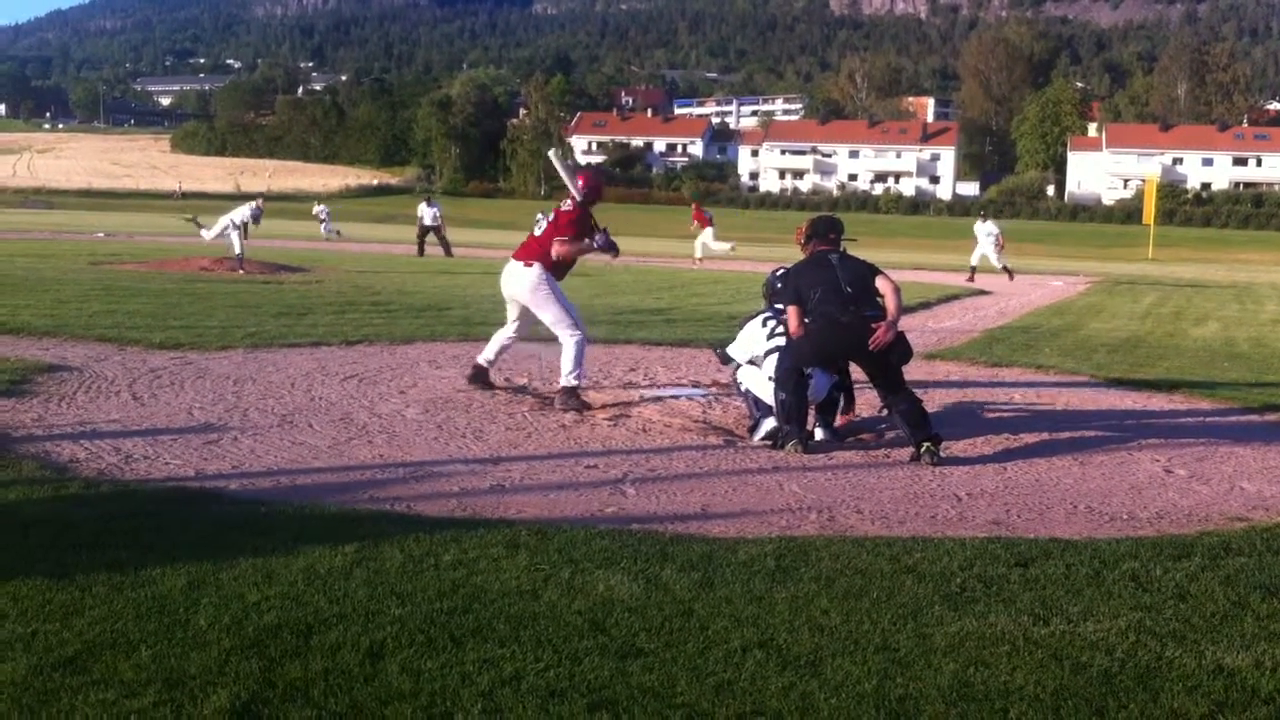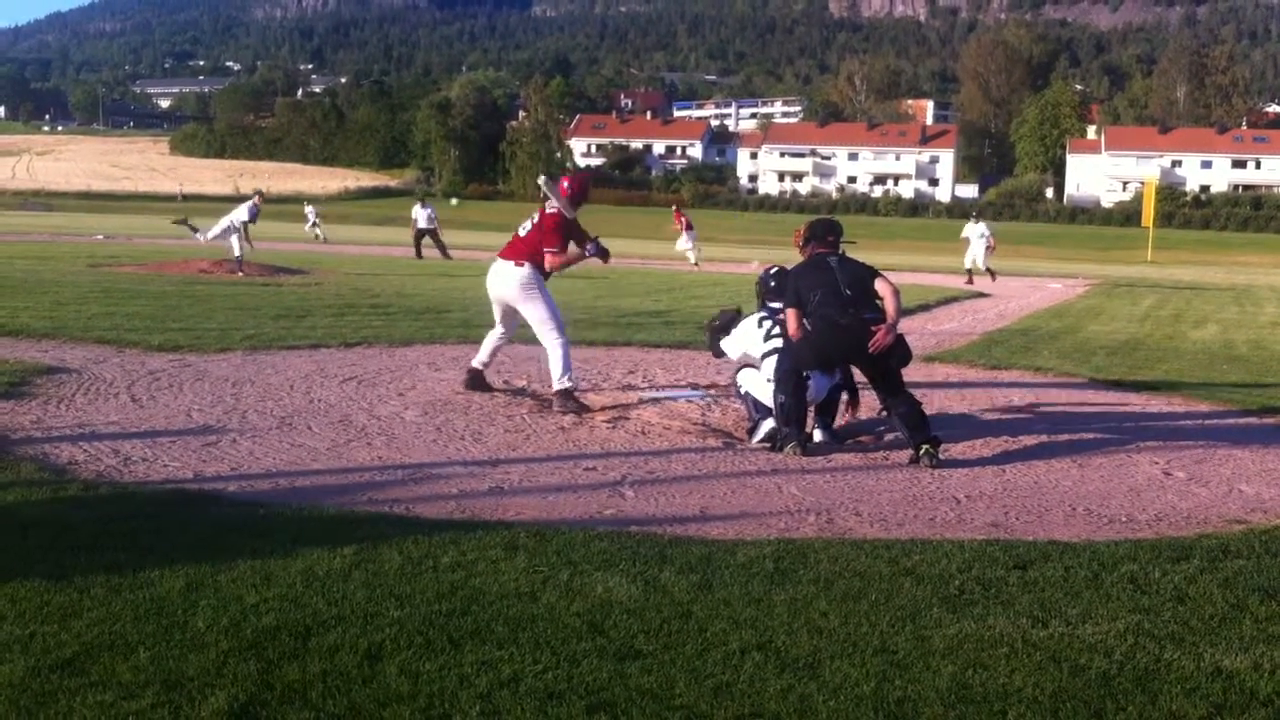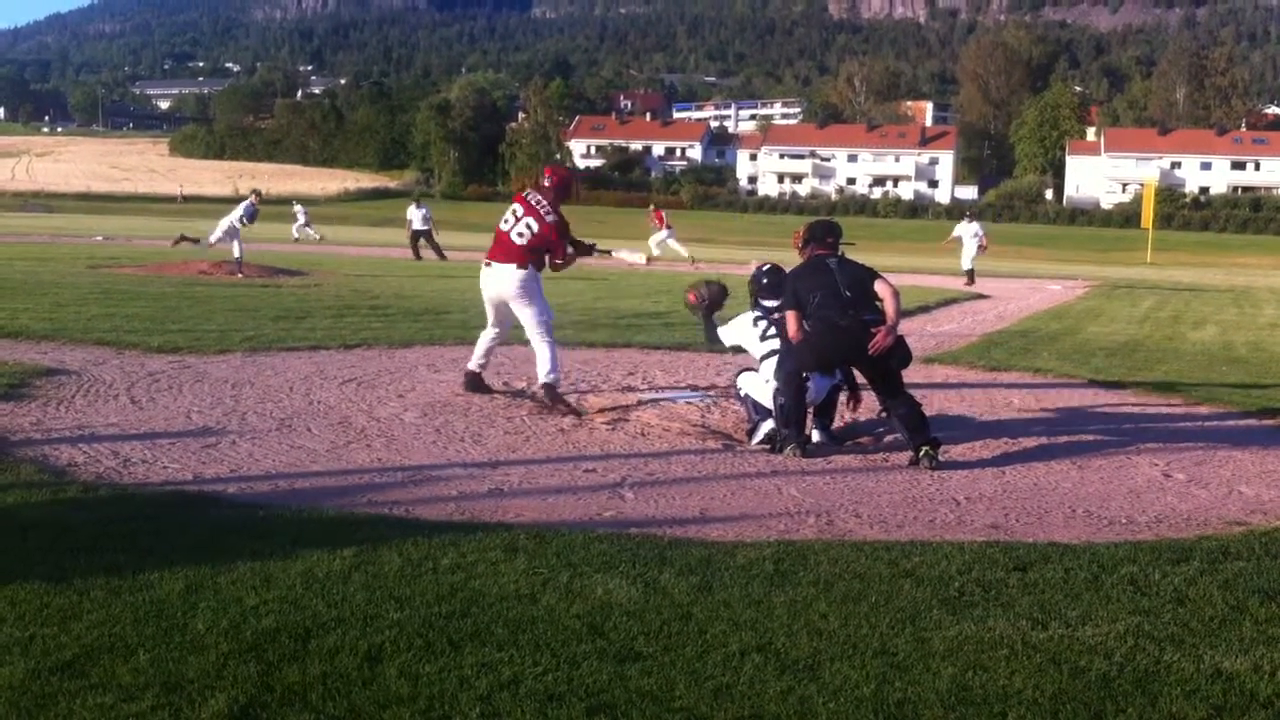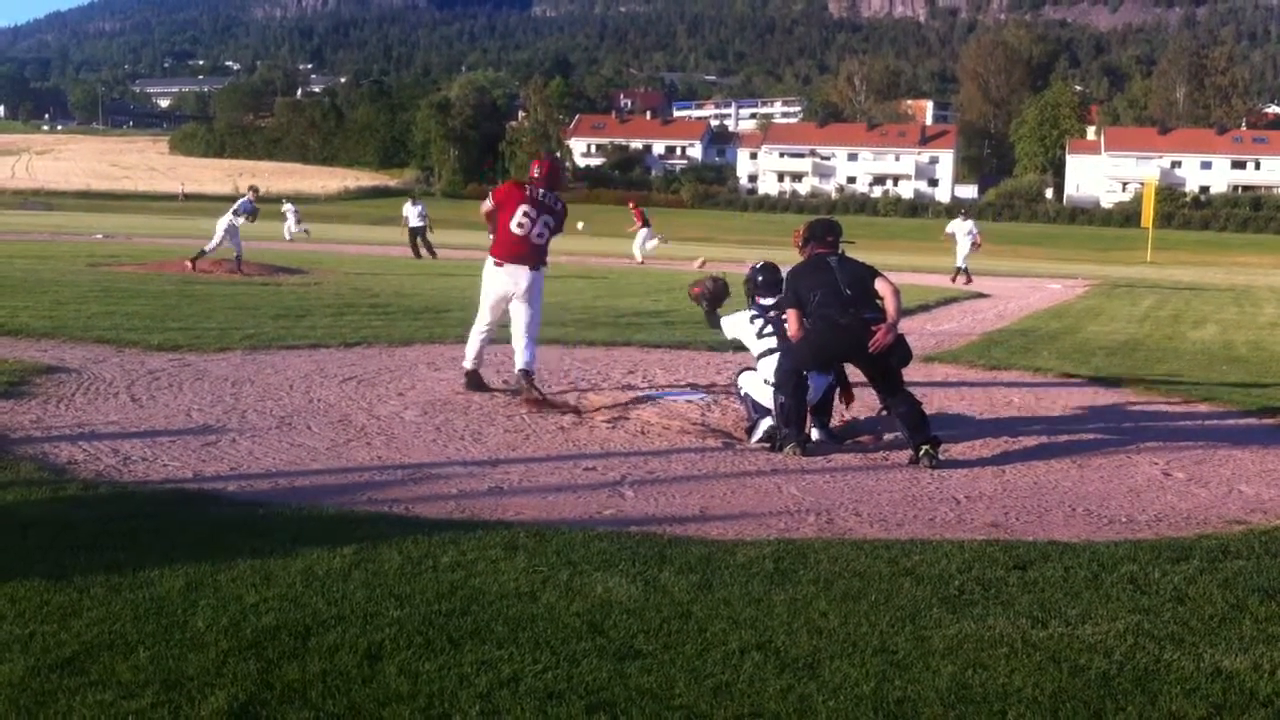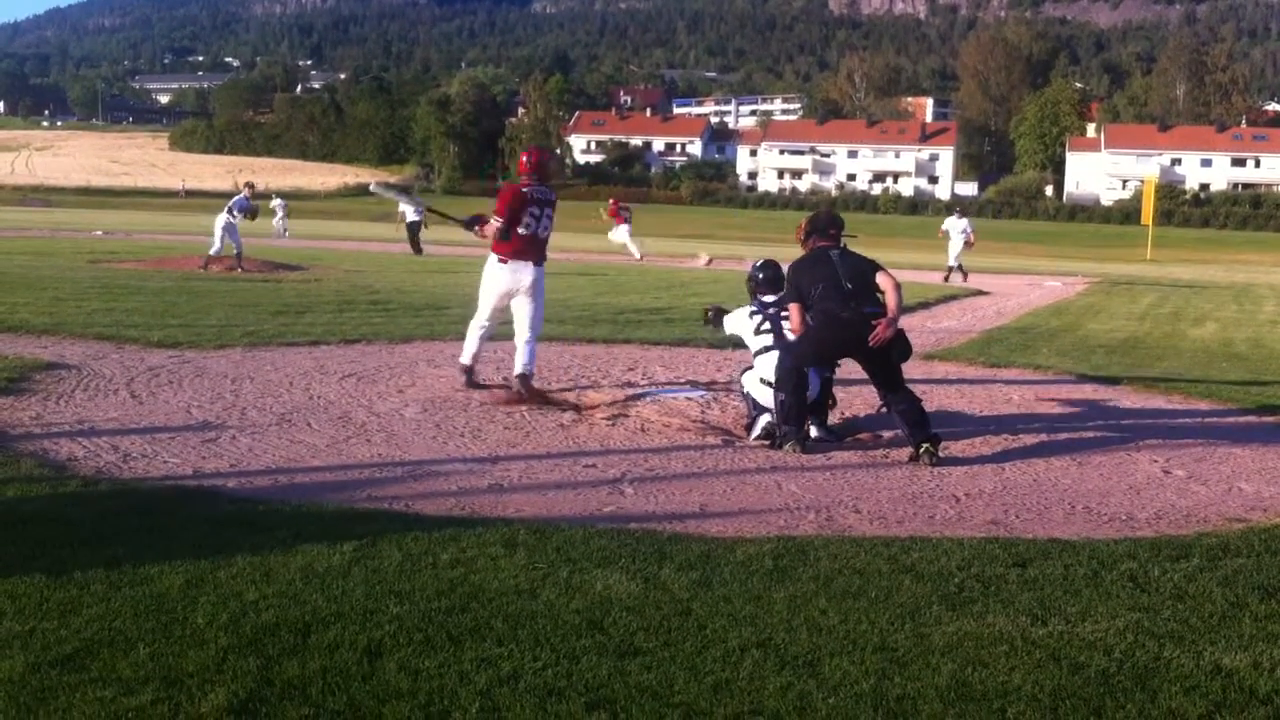
dt=0.1s
person 1, frame 1
left shoulder: (798, 271)
right shoulder: (859, 264)
left elbow: (795, 327)
right elbow: (890, 288)
left wrist: (813, 347)
right wrist: (891, 322)
left hip: (828, 330)
right hip: (871, 330)
left knee: (788, 365)
right knee: (894, 388)
left ankle: (792, 435)
right ankle: (926, 443)
person 1, frame 2
left shoulder: (798, 273)
right shoulder: (858, 267)
left elbow: (794, 330)
right elbow: (889, 290)
left wrist: (812, 352)
right wrist: (891, 325)
left hip: (828, 333)
right hip: (870, 333)
left knee: (788, 367)
right knee: (894, 391)
left ankle: (791, 438)
right ankle: (925, 445)
person 1, frame 3
left shoulder: (797, 275)
right shoulder: (858, 268)
left elbow: (794, 332)
right elbow: (889, 291)
left wrist: (811, 353)
right wrist: (891, 326)
left hip: (828, 335)
right hip: (870, 335)
left knee: (789, 369)
right knee: (894, 392)
left ankle: (791, 440)
right ankle: (925, 447)
person 1, frame 4
left shoulder: (798, 273)
right shoulder: (858, 266)
left elbow: (794, 331)
right elbow: (889, 290)
left wrist: (814, 351)
right wrist: (891, 324)
left hip: (829, 333)
right hip: (870, 332)
left knee: (789, 367)
right knee: (894, 390)
left ankle: (791, 438)
right ankle: (925, 446)
person 1, frame 5
left shoulder: (800, 267)
right shoulder: (859, 260)
left elbow: (797, 324)
right elbow: (890, 284)
left wrist: (814, 345)
right wrist: (892, 319)
left hip: (830, 328)
right hip: (872, 327)
left knee: (790, 364)
right knee: (894, 387)
left ankle: (791, 436)
right ankle: (925, 443)
person 2, frame 1
left shoulder: (570, 209)
right shoulder: (575, 215)
left elbow: (588, 232)
right elbow: (558, 251)
left wrist: (602, 242)
right wrist: (594, 246)
left hip: (511, 274)
right hip: (533, 277)
left knee: (515, 326)
right knee: (573, 334)
left ankle: (480, 369)
right ankle: (567, 393)
person 2, frame 2
left shoulder: (555, 211)
right shoulder: (560, 219)
left elbow: (577, 232)
right elbow: (551, 264)
left wrist: (592, 246)
right wrist: (585, 253)
left hip: (497, 272)
right hip: (522, 276)
left knee: (503, 328)
right knee: (554, 336)
left ankle: (475, 373)
right ankle: (563, 394)
person 2, frame 3
left shoulder: (523, 198)
right shoulder: (555, 223)
right elbow: (556, 266)
left wrist: (572, 243)
right wrist: (578, 252)
left hip: (490, 272)
right hip: (518, 278)
left knee: (495, 329)
right knee: (541, 336)
left ankle: (473, 375)
right ankle: (549, 388)
person 2, frame 4
left shoulder: (515, 188)
right shoulder: (560, 207)
left elbow: (486, 210)
left hip: (499, 269)
right hip: (529, 276)
left knee: (484, 324)
right knee: (524, 335)
left ankle: (471, 373)
right ankle: (524, 372)
person 2, frame 5
left shoulder: (512, 192)
right shoulder: (551, 197)
left elbow: (493, 235)
left wrist: (480, 230)
right wrist: (494, 224)
left hip: (502, 267)
right hip: (532, 272)
left knee: (482, 320)
right knee: (527, 333)
left ankle: (467, 369)
right ankle: (522, 375)
person 3, frame 1
left shoulder: (758, 322)
left elbow: (726, 358)
left wrist: (719, 351)
right wrist: (849, 398)
left hip: (775, 392)
right hip: (814, 392)
left knee: (743, 371)
right knee: (835, 372)
left ankle: (765, 421)
right ankle: (824, 426)
person 3, frame 2
left shoulder: (753, 322)
left elbow: (718, 351)
left wrist: (713, 332)
right wrist: (853, 392)
left hip: (774, 394)
right hip: (812, 392)
left knee: (744, 374)
right knee: (836, 373)
left ankle: (763, 424)
right ankle: (823, 428)
person 3, frame 3
left shoulder: (748, 320)
left elbow: (714, 337)
left wrist: (706, 313)
right wrist: (852, 386)
left hip: (773, 394)
right hip: (812, 393)
left knee: (744, 377)
right knee: (836, 374)
left ankle: (763, 424)
right ankle: (821, 428)
person 3, frame 4
left shoulder: (746, 318)
left elbow: (715, 322)
left wrist: (708, 305)
right wrist: (844, 385)
left hip: (772, 395)
right hip: (810, 392)
left knee: (745, 377)
right knee: (830, 371)
left ankle: (763, 422)
right ankle: (820, 427)
person 3, frame 5
left shoulder: (746, 315)
left elbow: (719, 320)
left wrist: (714, 313)
right wrist: (827, 391)
left hip: (769, 394)
right hip: (806, 390)
left knee: (748, 375)
right knee: (823, 367)
left ankle: (761, 418)
right ankle: (817, 425)
